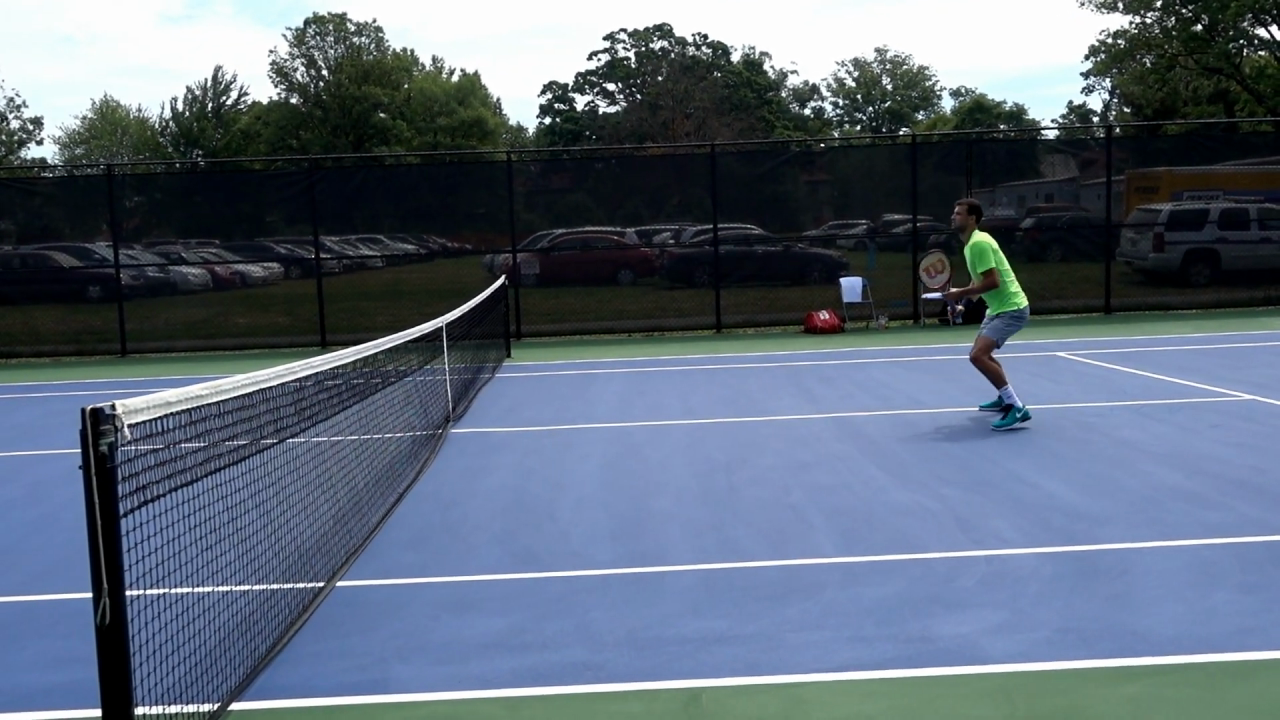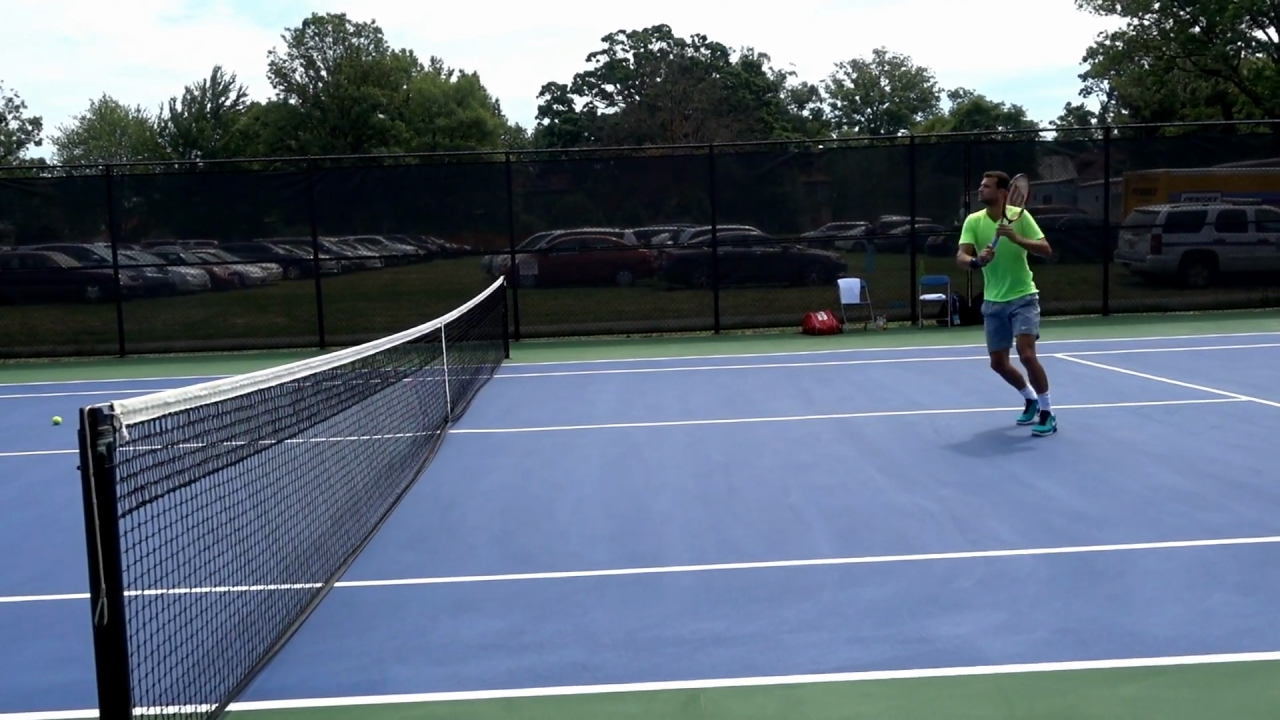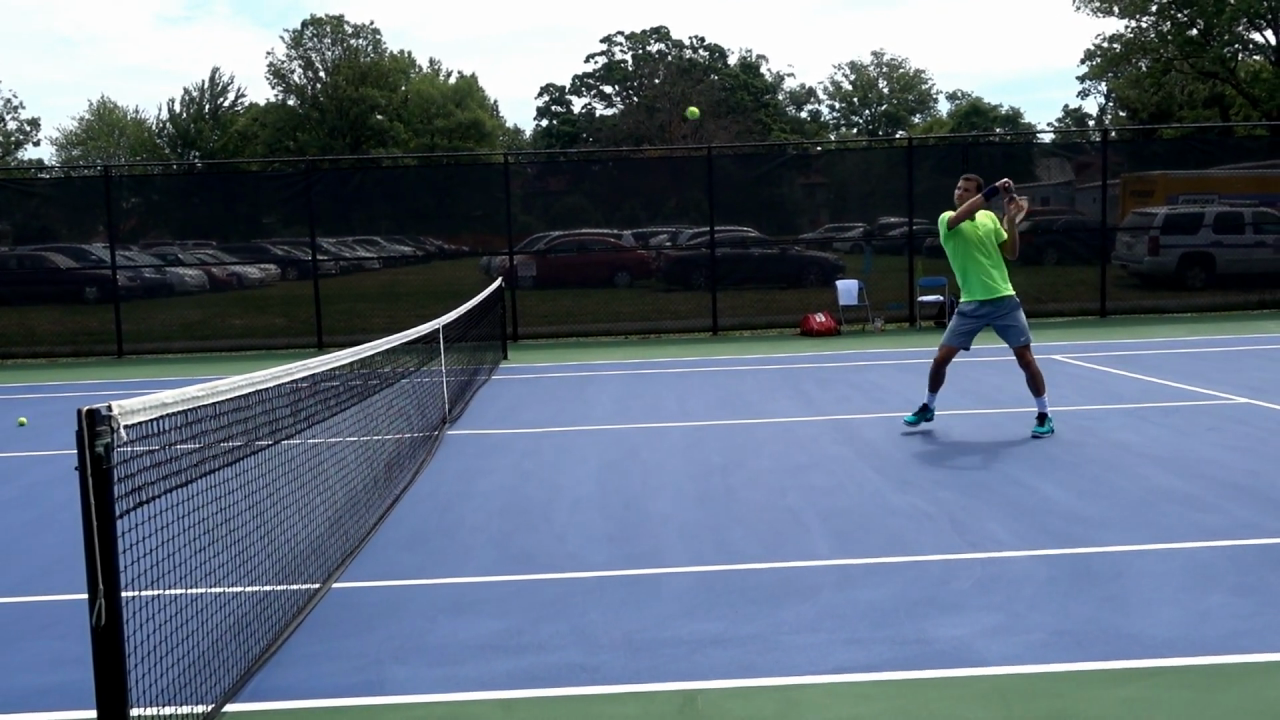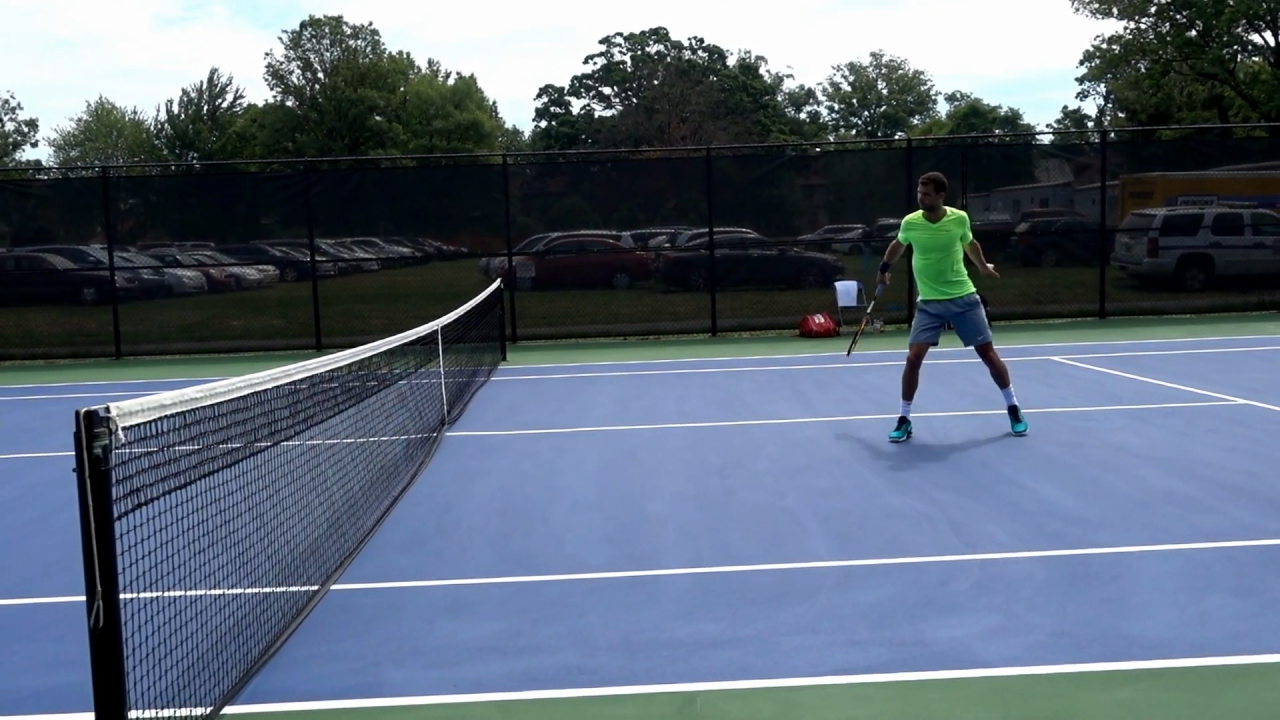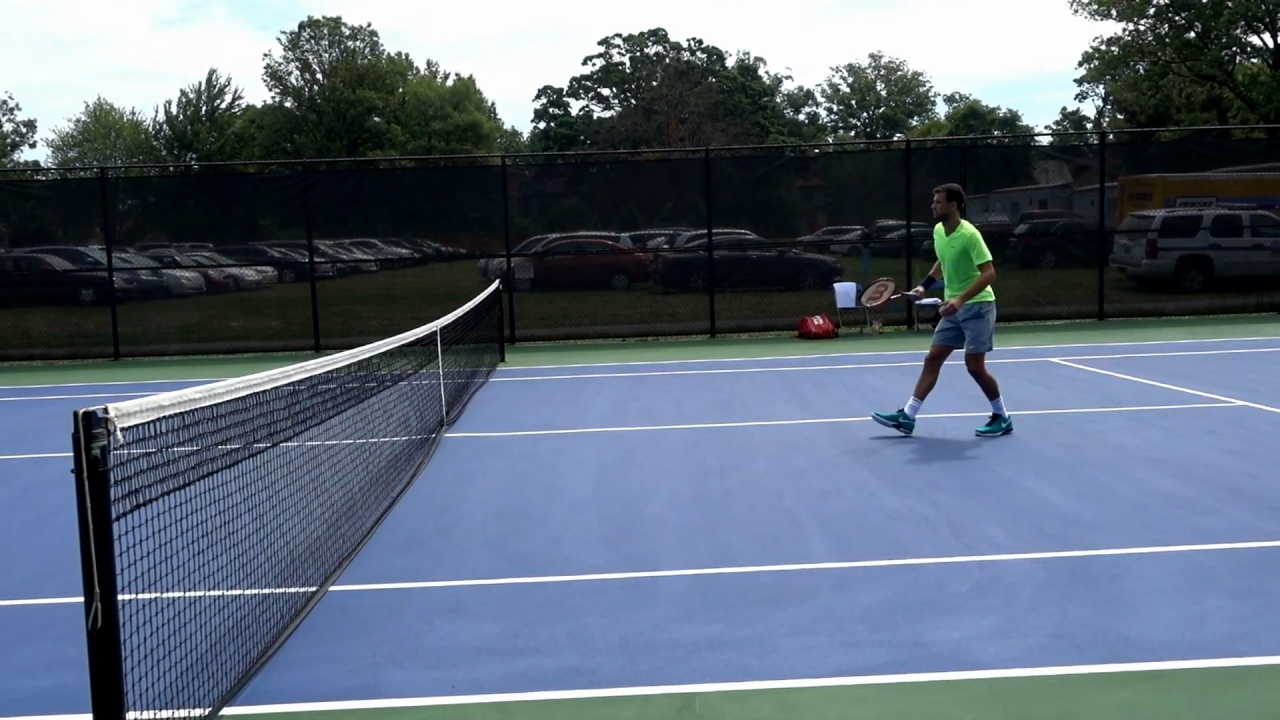
dt=0.4s
person 1, frame 1
left shoulder: (980, 243)
right shoulder: (969, 244)
left elbow: (993, 282)
left wrist: (961, 293)
right wrist: (960, 297)
left hip: (1011, 310)
right hip: (998, 310)
left knee: (977, 355)
right knee: (981, 354)
left ankle: (1017, 408)
right ankle: (1004, 397)
person 1, frame 2
left shoulder: (1021, 217)
right shoulder: (973, 221)
left elbow: (1047, 251)
right elbow: (961, 258)
left wrist: (1017, 238)
right wrist: (977, 261)
left hip: (1024, 298)
right hip: (994, 302)
left knee: (1026, 354)
right knee: (998, 363)
left ankle: (1046, 413)
right ankle: (1032, 398)
person 1, frame 3
left shoulder: (989, 218)
right shoulder: (948, 220)
left elbow: (1011, 253)
right elbow: (959, 216)
left wrist: (1011, 218)
right wrist: (992, 194)
left hip: (1004, 300)
right hip: (971, 304)
left knee: (1026, 359)
right knee: (941, 359)
left ankle: (1043, 415)
right ankle: (926, 407)
person 1, frame 4
left shoulder: (959, 218)
right shoulder: (910, 222)
right elbow: (897, 246)
left wrist: (983, 266)
right wrist: (883, 270)
left hip: (962, 299)
right hip: (928, 303)
left knee: (988, 356)
right knee: (913, 359)
left ankle: (1013, 408)
right ankle: (904, 420)
person 1, frame 5
left shoulder: (970, 235)
right shoulder: (938, 231)
left elbow: (989, 274)
left wrist: (961, 299)
right wrist: (924, 285)
left hip: (978, 305)
right hip: (954, 307)
left knee: (974, 365)
right knee: (933, 359)
left ankle: (1001, 418)
right ankle: (906, 417)
